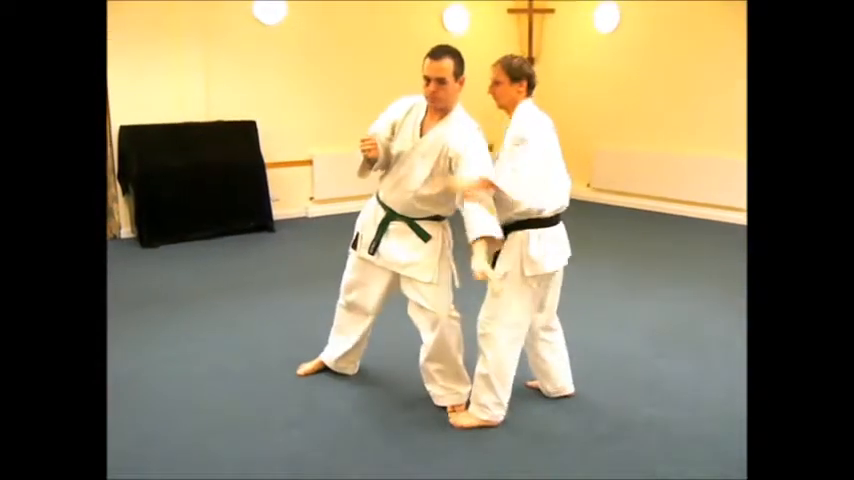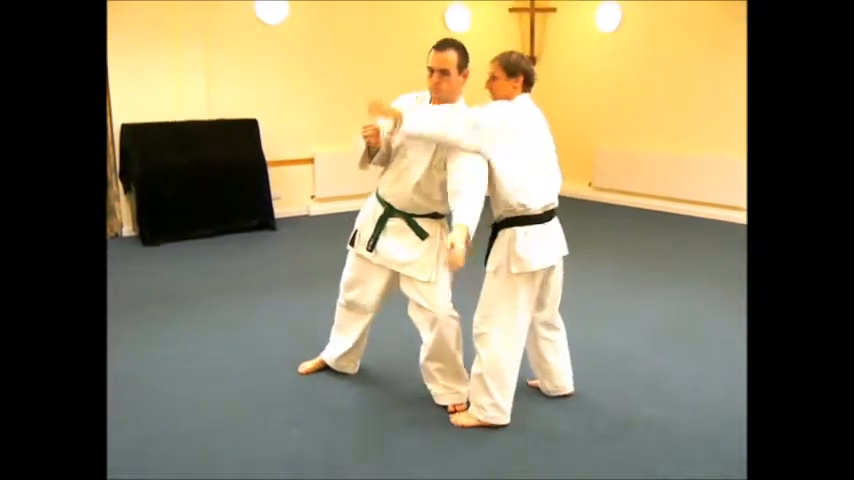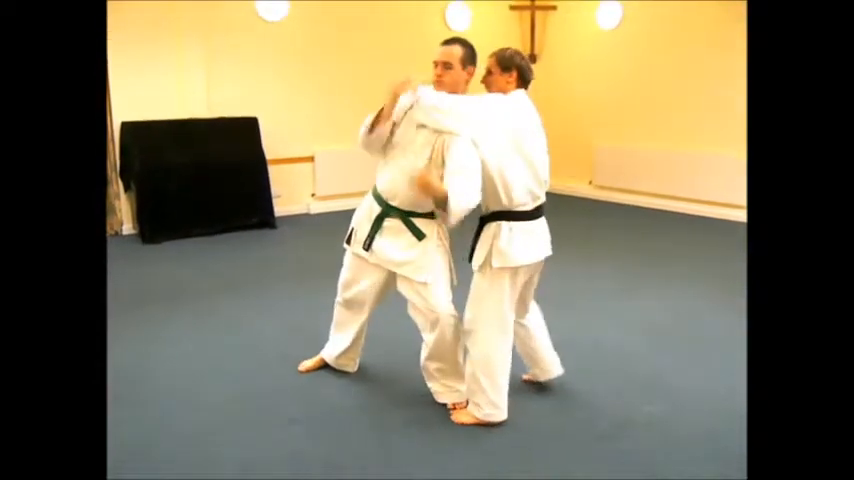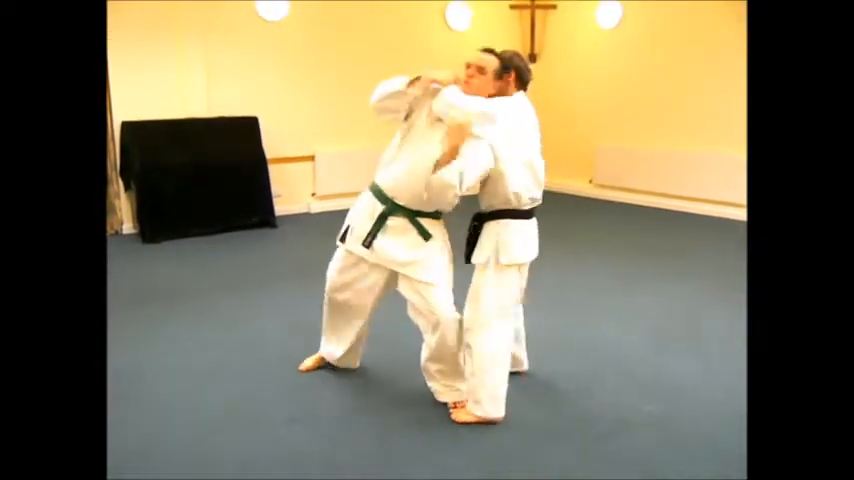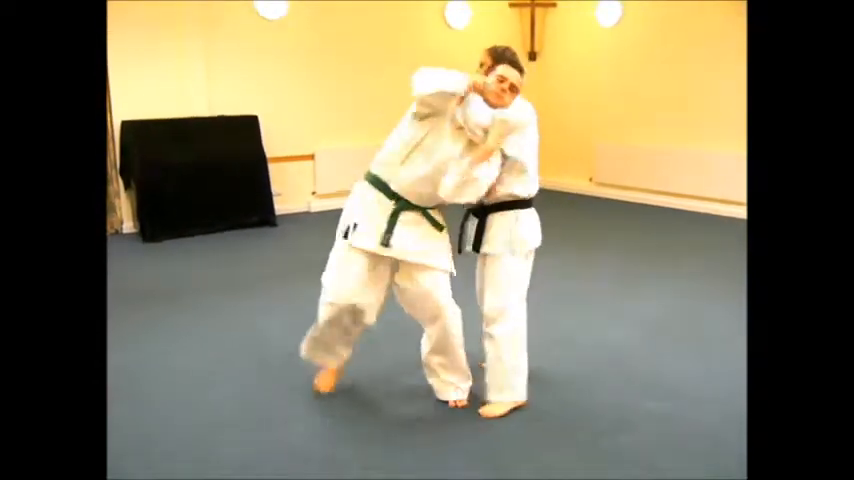
dt=0.2s
person 1, frame 1
left shoulder: (531, 122)
right shoulder: (522, 122)
left elbow: (518, 169)
left wrist: (478, 184)
right wrist: (483, 186)
left hip: (531, 240)
right hip: (545, 235)
left knee: (499, 323)
right knee: (540, 317)
left ankle: (487, 408)
right ankle: (557, 382)
person 1, frame 2
left shoulder: (506, 116)
right shoulder: (529, 117)
left elbow: (456, 124)
left wrist: (397, 115)
left hip: (521, 238)
right hip: (546, 230)
left knee: (496, 324)
right knee: (543, 315)
left ankle: (489, 409)
right ankle: (557, 380)
person 1, frame 3
left shoulder: (499, 108)
right shoulder: (523, 112)
left elbow: (445, 107)
left wrist: (411, 91)
left hip: (507, 233)
right hip: (532, 226)
left knee: (485, 321)
right knee: (520, 308)
left ankle: (486, 407)
right ankle: (544, 368)
person 1, frame 4
left shoulder: (508, 111)
right shoulder: (516, 114)
right elbow: (485, 160)
left hip: (505, 230)
right hip: (516, 225)
left knee: (485, 316)
right knee: (503, 306)
left ankle: (485, 404)
right ankle: (512, 359)
person 1, frame 5
left shoulder: (518, 112)
left hip: (511, 221)
right hip: (492, 217)
left knee: (501, 306)
right knee: (492, 296)
left ankle: (509, 391)
right ankle: (510, 359)
person 2, frame 1
left shoulder: (466, 137)
right shoulder: (403, 109)
left elbow: (478, 194)
right elbow: (381, 159)
left wrist: (481, 250)
right wrist: (373, 153)
left hip: (424, 235)
right hip: (379, 219)
left knee: (437, 315)
right knee: (356, 295)
left ankle: (450, 390)
right ankle: (337, 357)
person 2, frame 2
right shoulder: (408, 103)
left elbow: (469, 189)
right elbow: (384, 158)
left wrist: (460, 234)
right wrist: (375, 143)
left hip: (422, 232)
right hip: (379, 215)
left knee: (436, 313)
right knee: (356, 294)
left ankle: (450, 389)
right ankle: (338, 356)
person 2, frame 3
right shoulder: (415, 99)
left elbow: (467, 187)
right elbow: (376, 143)
left wrist: (443, 197)
right wrist: (387, 110)
left hip: (419, 231)
right hip: (376, 214)
left knee: (437, 312)
right knee: (353, 292)
left ankle: (450, 388)
right ankle: (338, 354)
person 2, frame 4
left shoulder: (480, 138)
right shoulder: (433, 98)
right elbow: (382, 100)
left wrist: (453, 149)
right wrist: (425, 81)
left hip: (420, 231)
right hip: (374, 210)
left knee: (439, 314)
right knee: (343, 288)
left ankle: (451, 387)
right ankle: (336, 351)
person 2, frame 5
left shoulder: (490, 147)
right shoulder: (449, 97)
left elbow: (455, 192)
right elbow: (423, 87)
left wrist: (485, 153)
right wrist: (472, 83)
left hip: (420, 223)
right hip: (374, 204)
left knee: (438, 308)
right knee: (347, 294)
left ankle: (453, 384)
right ankle: (329, 355)
